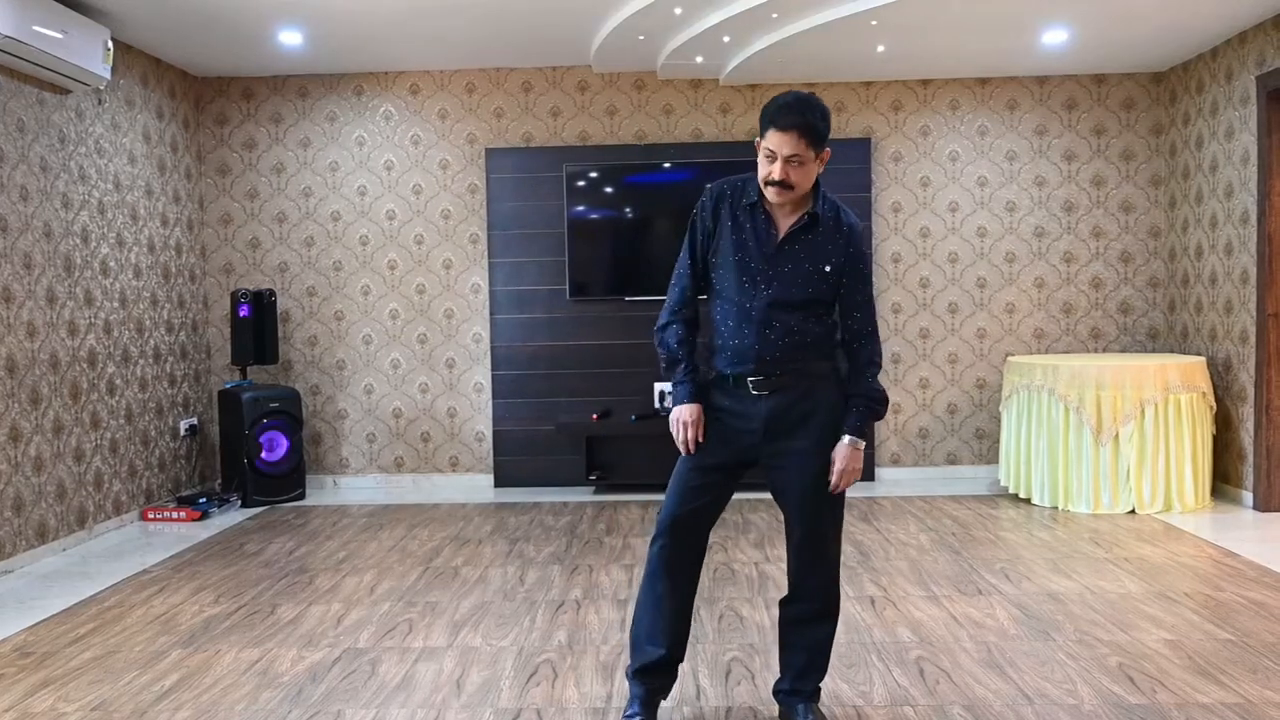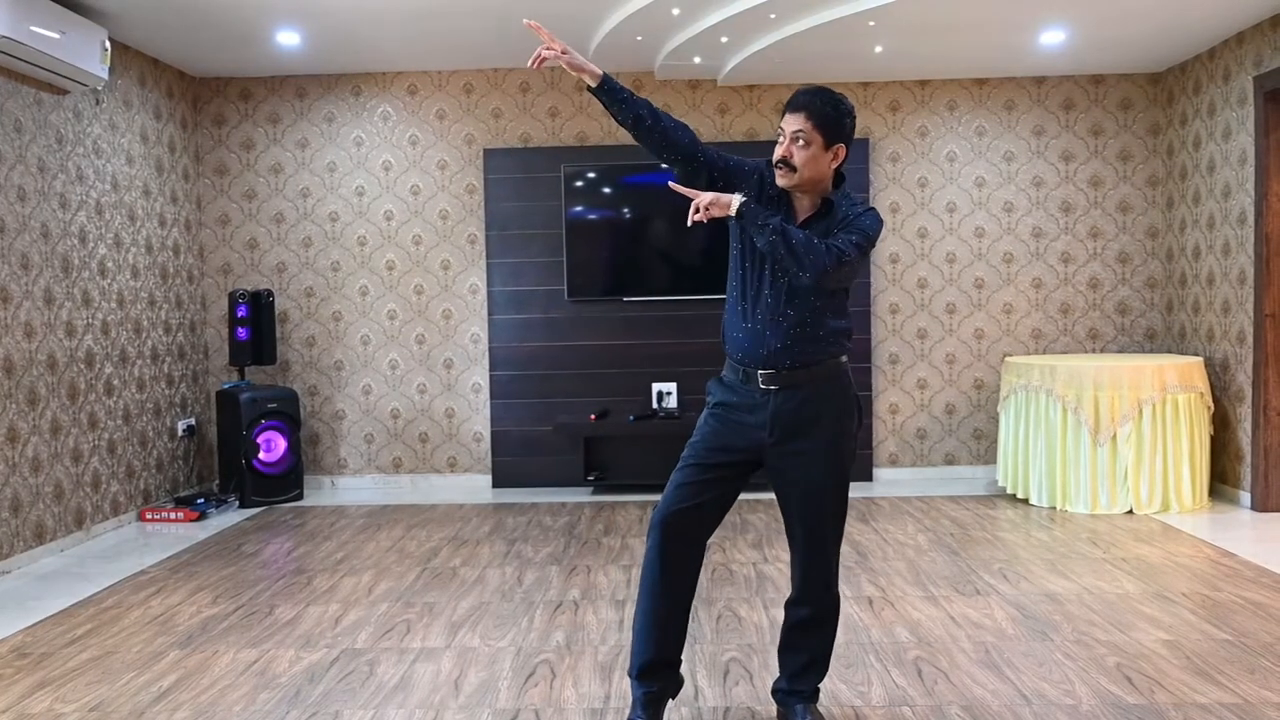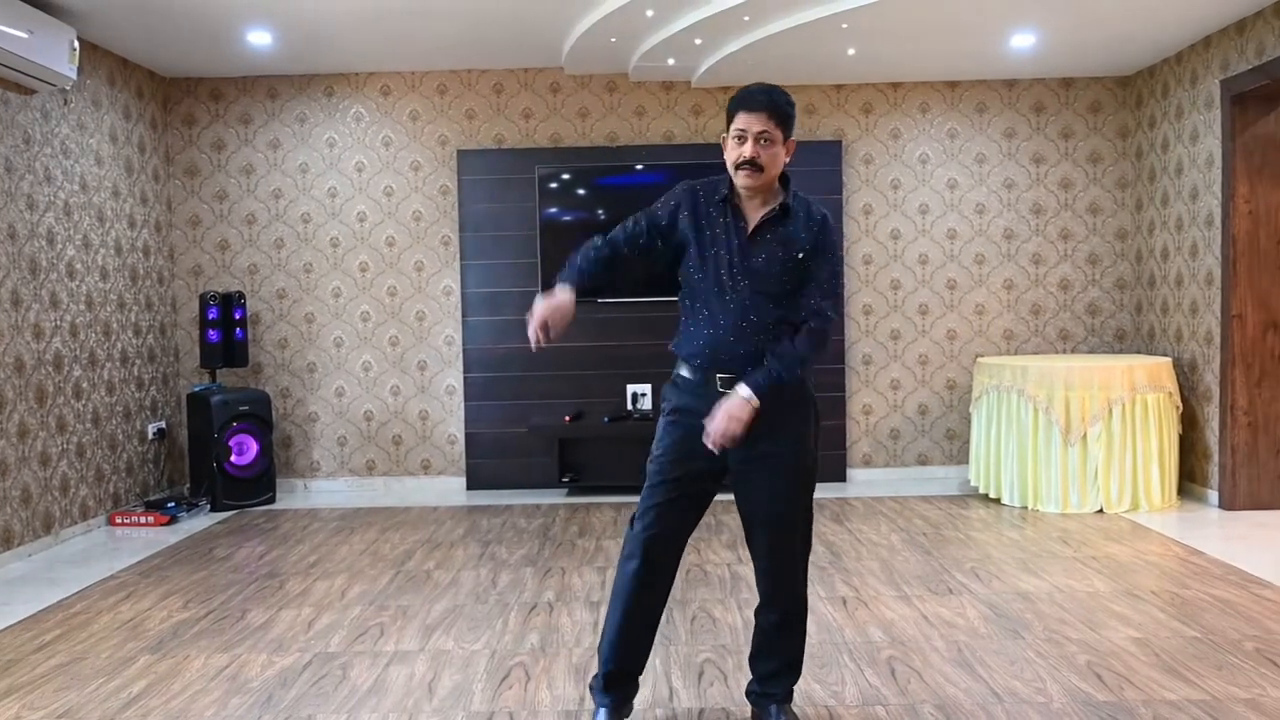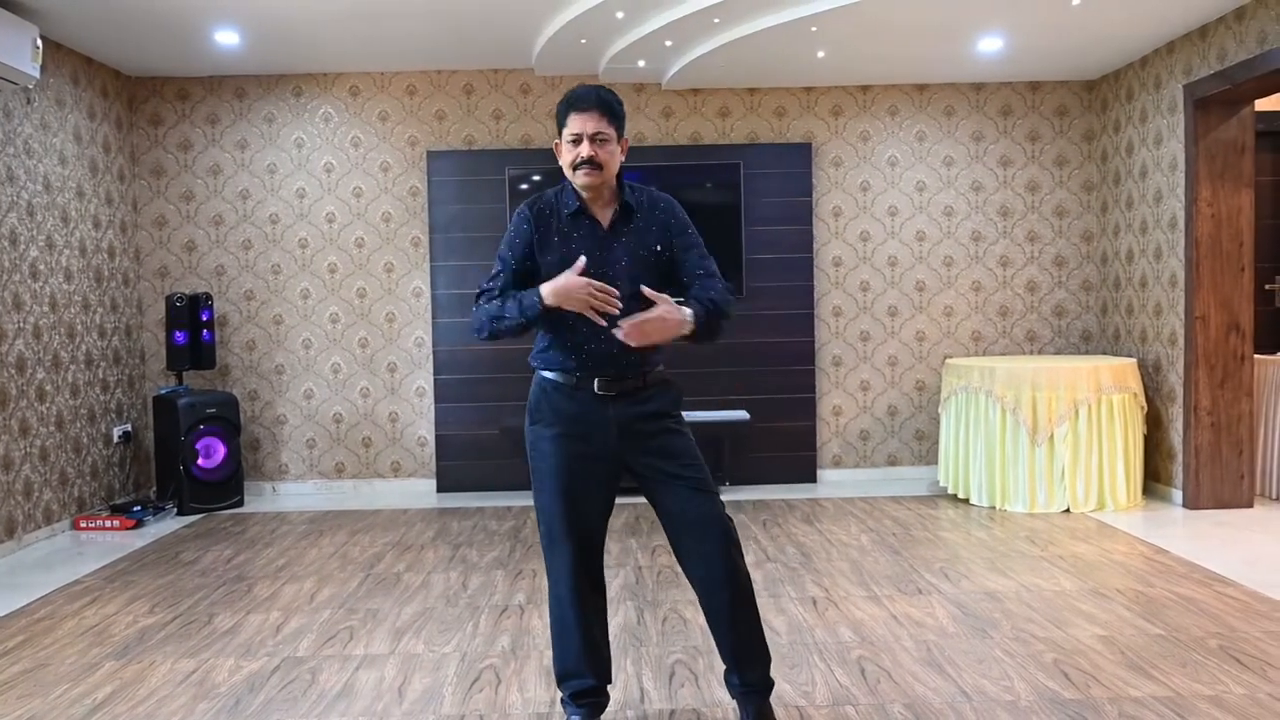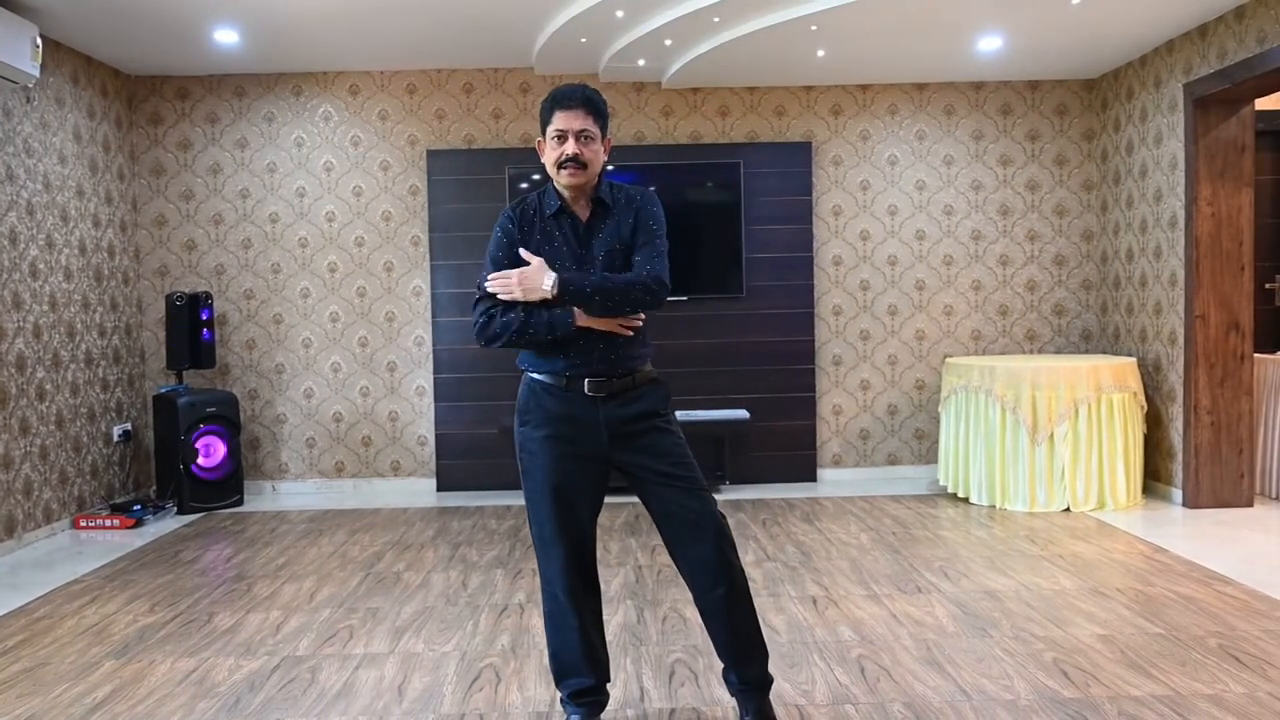
dt=1s
person 1, frame 1
left shoulder: (843, 232)
right shoulder: (720, 204)
left elbow: (861, 339)
right elbow: (682, 300)
left wrist: (855, 431)
right wrist: (685, 391)
left hip: (808, 405)
right hip: (725, 396)
left knee: (815, 554)
right knee: (676, 531)
person 1, frame 2
left shoulder: (858, 221)
right shoulder: (753, 183)
left elbow: (815, 265)
right elbow: (671, 139)
left wrist: (741, 210)
right wrist: (592, 76)
left hip: (815, 402)
right hip: (739, 393)
left knee: (815, 554)
right knee: (674, 524)
person 1, frame 3
left shoulder: (813, 228)
right shoulder: (686, 204)
left elbow: (816, 330)
right elbow: (616, 246)
left wrist: (752, 395)
right wrist: (566, 289)
left hip: (774, 410)
right hip: (691, 400)
left knee: (782, 561)
right knee: (651, 545)
person 1, frame 4
left shoulder: (659, 211)
right shoulder: (537, 218)
left elbow: (714, 293)
right elbow: (486, 317)
left wrist: (687, 319)
right wrist: (548, 296)
left hip: (646, 402)
right hip: (564, 408)
left knee: (711, 540)
right knee: (572, 558)
person 1, frame 5
left shoulder: (639, 206)
right shoulder: (519, 221)
left elbow: (653, 288)
right elbow: (488, 324)
left wrist: (558, 286)
right wrist: (576, 317)
left hip: (636, 402)
right hip: (553, 409)
left knee: (704, 539)
right knee: (565, 560)
